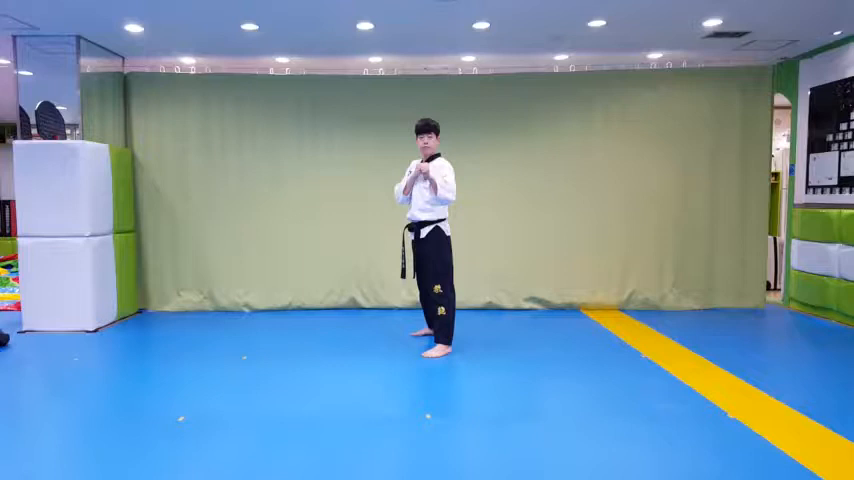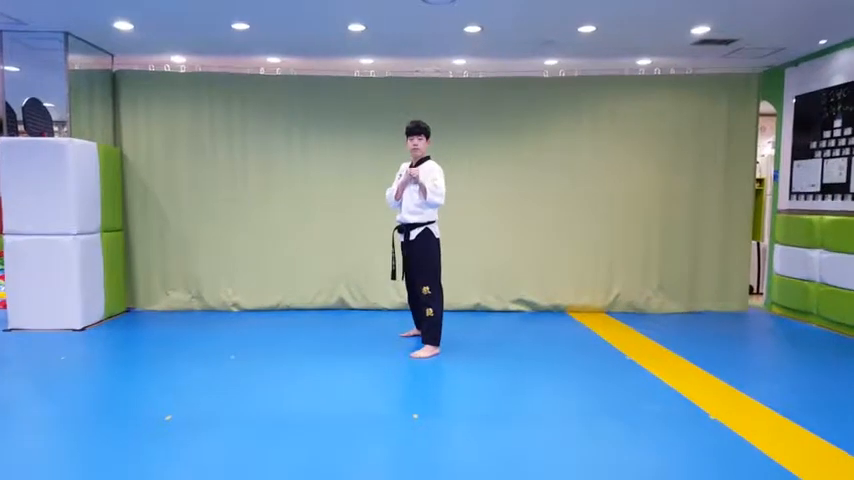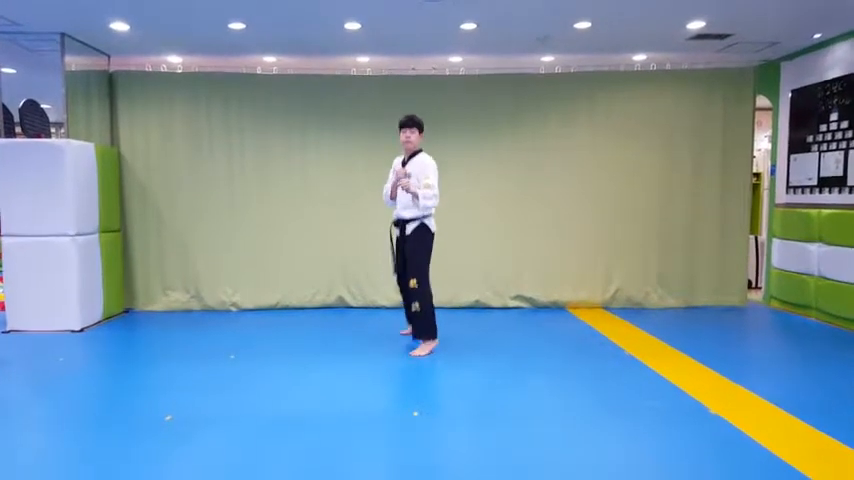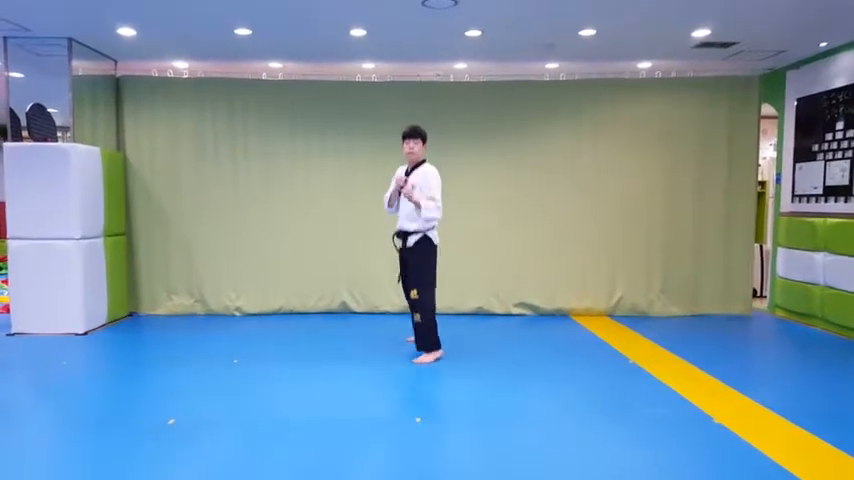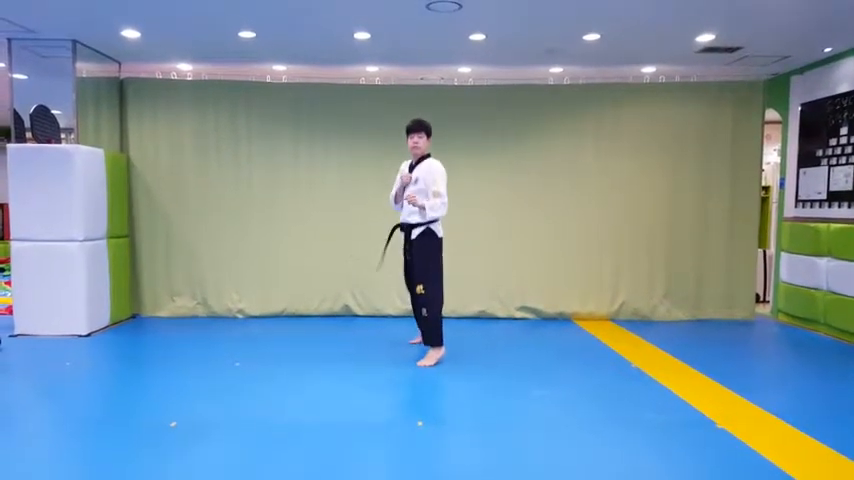
dt=1s
person 1, frame 1
left shoulder: (442, 165)
right shoulder: (414, 166)
left elbow: (448, 196)
right elbow: (400, 197)
left wrist: (430, 176)
right wrist: (413, 177)
left hip: (436, 231)
right hip: (418, 232)
left knee: (440, 284)
right knee: (424, 282)
left ankle: (444, 342)
right ankle: (433, 325)
person 1, frame 2
left shoulder: (433, 168)
right shoulder: (404, 169)
left elbow: (437, 199)
right elbow: (392, 201)
left wrist: (420, 181)
right wrist: (404, 182)
left hip: (425, 234)
right hip: (406, 234)
left knee: (429, 286)
right knee: (412, 283)
left ankle: (432, 344)
right ankle: (421, 326)
person 1, frame 3
left shoulder: (426, 162)
right shoulder: (398, 163)
left elbow: (432, 199)
right elbow: (389, 199)
left wrist: (412, 190)
right wrist: (395, 182)
left hip: (420, 228)
right hip: (402, 228)
left knee: (418, 281)
right knee: (404, 279)
left ankle: (428, 337)
right ankle: (415, 323)
person 1, frame 4
left shoulder: (430, 173)
right shoulder: (401, 172)
left elbow: (435, 210)
right elbow: (389, 207)
left wrist: (417, 201)
right wrist: (396, 189)
left hip: (423, 240)
right hip: (406, 239)
left knee: (421, 292)
right knee: (411, 289)
left ankle: (432, 348)
right ankle: (421, 333)
person 1, frame 5
left shoulder: (434, 167)
right shoulder: (405, 167)
left elbow: (441, 206)
right elbow: (396, 204)
left wrist: (420, 203)
right wrist: (400, 187)
left hip: (428, 234)
right hip: (410, 233)
left knee: (428, 288)
right knee: (414, 286)
left ankle: (436, 347)
right ankle: (426, 331)
